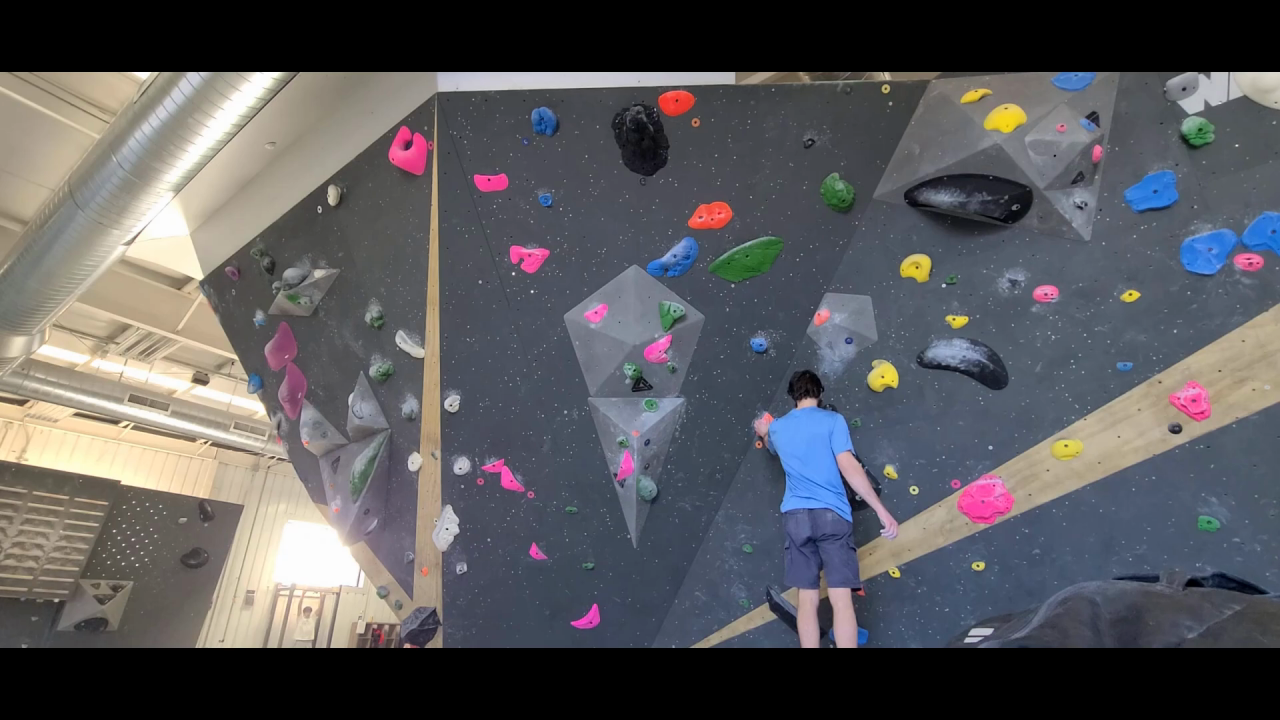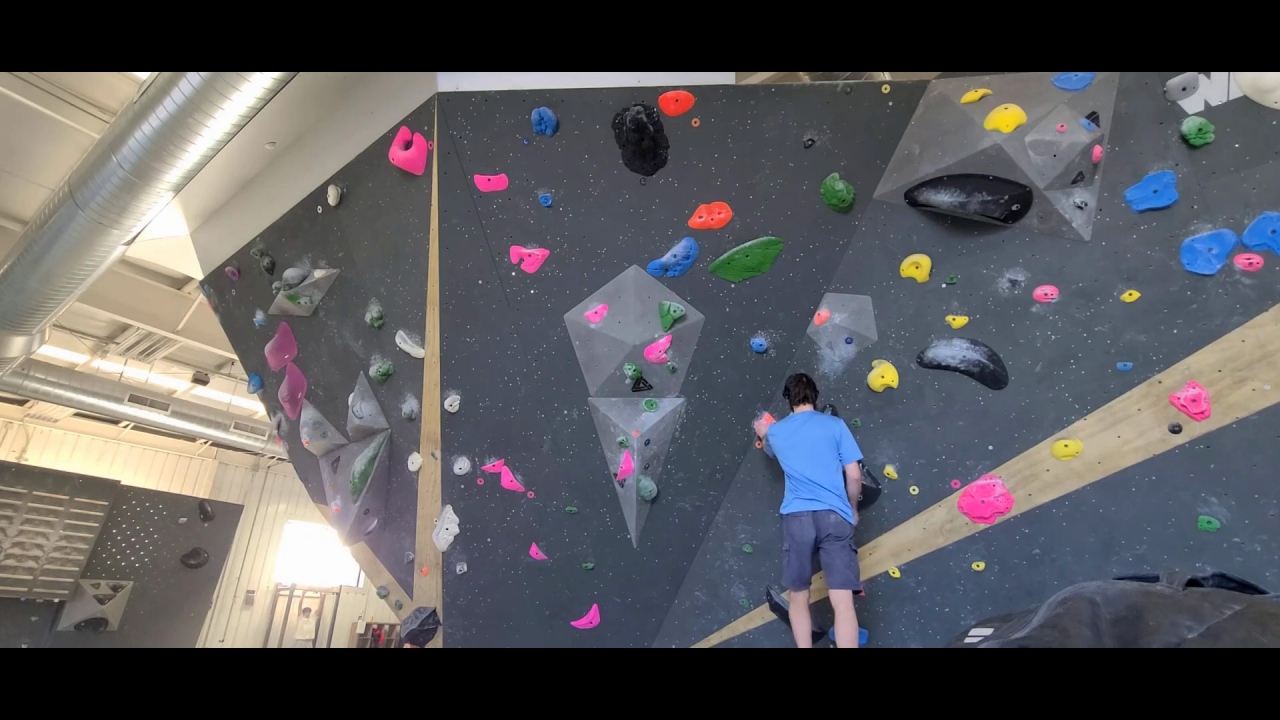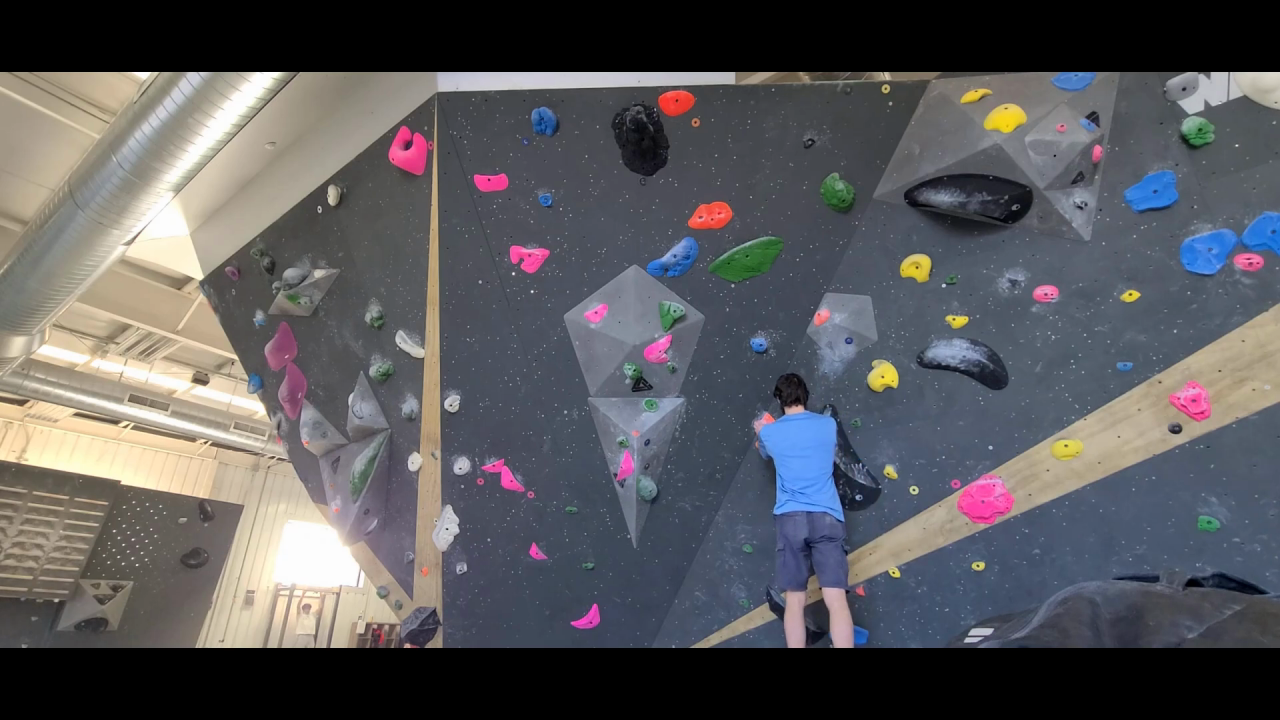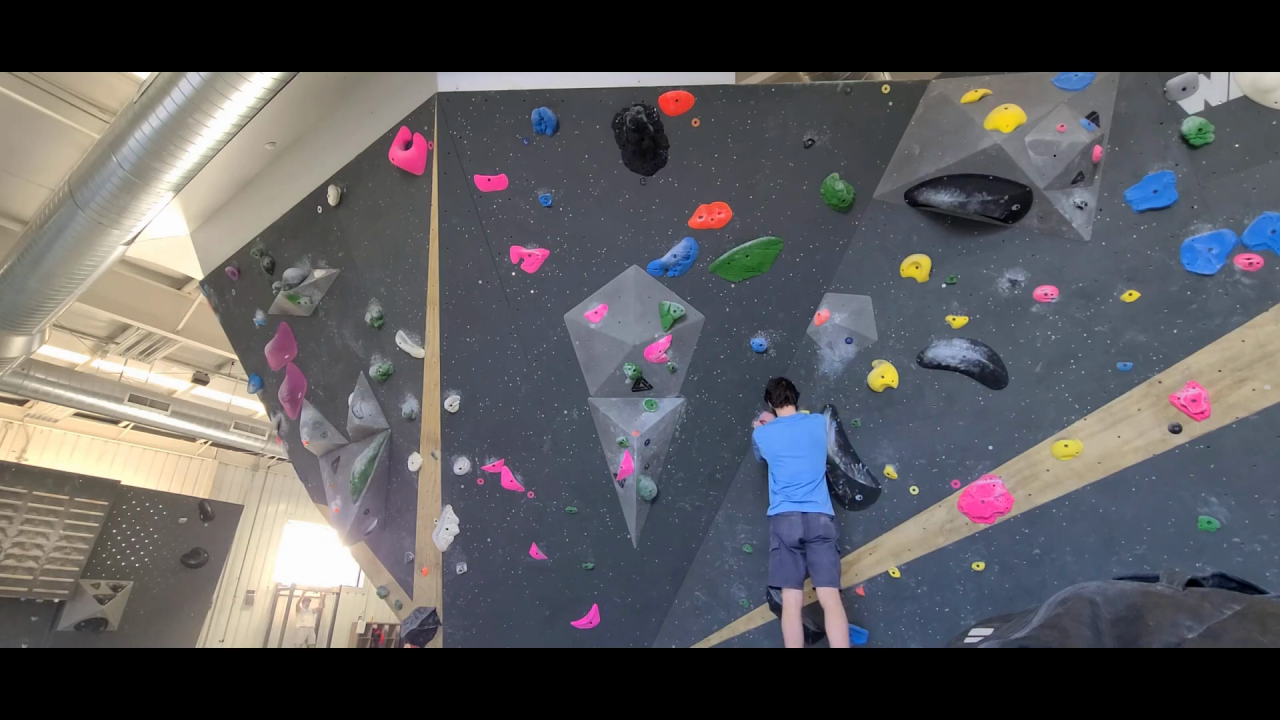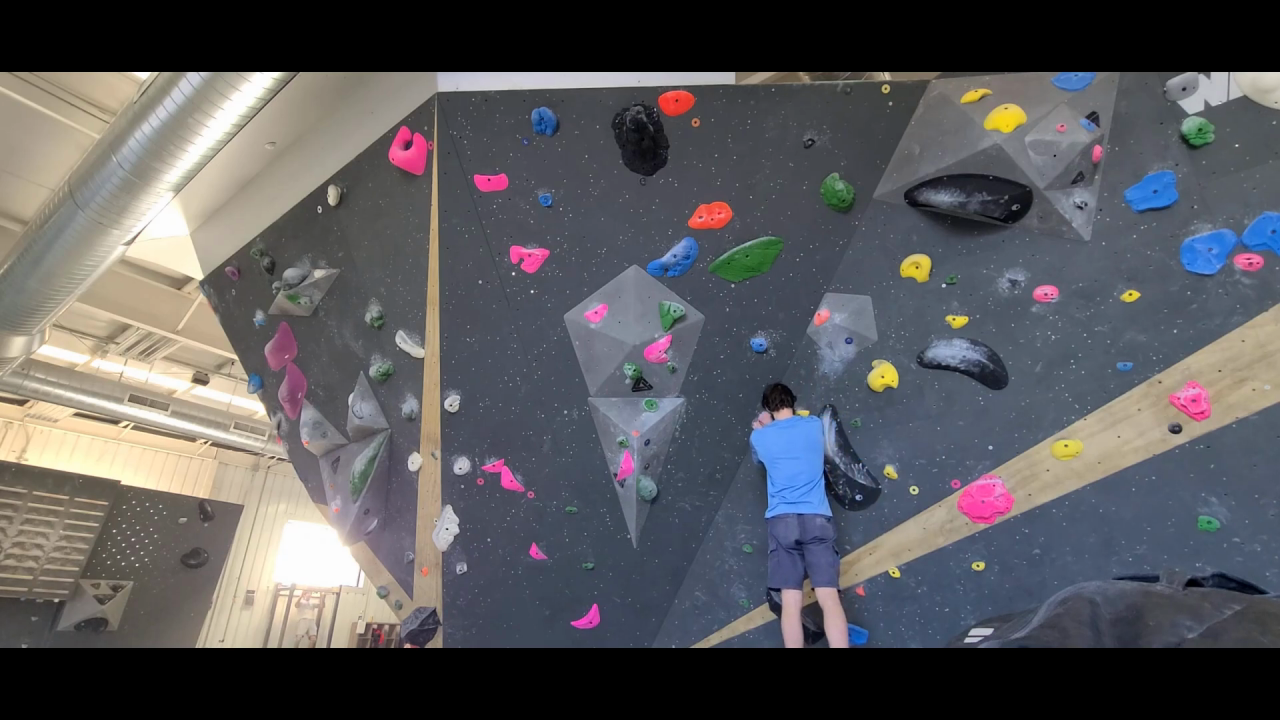
dt=0.3s
person 1, frame 1
left shoulder: (777, 427)
right shoulder: (832, 420)
right elbow: (848, 466)
left wrist: (763, 433)
right wrist: (882, 511)
left hip: (796, 516)
right hip: (831, 515)
left knee: (807, 599)
right knee: (841, 599)
person 1, frame 2
left shoulder: (776, 431)
right shoulder: (835, 425)
right elbow: (854, 476)
right wrist: (853, 509)
left hip: (797, 518)
right hip: (834, 517)
left knee: (798, 598)
right knee: (842, 600)
person 1, frame 3
left shoulder: (769, 432)
right shoulder: (828, 425)
left hip: (790, 519)
right hip: (827, 518)
left knee: (794, 601)
right knee: (836, 599)
person 1, frame 4
left shoulder: (762, 434)
right shoulder: (818, 422)
left hip: (785, 520)
right hip: (820, 518)
left knee: (791, 601)
right knee: (830, 598)
person 1, frame 5
left shoulder: (759, 437)
right shoulder: (814, 425)
left hip: (782, 521)
right hip: (817, 519)
left knee: (791, 601)
right knee: (829, 598)
